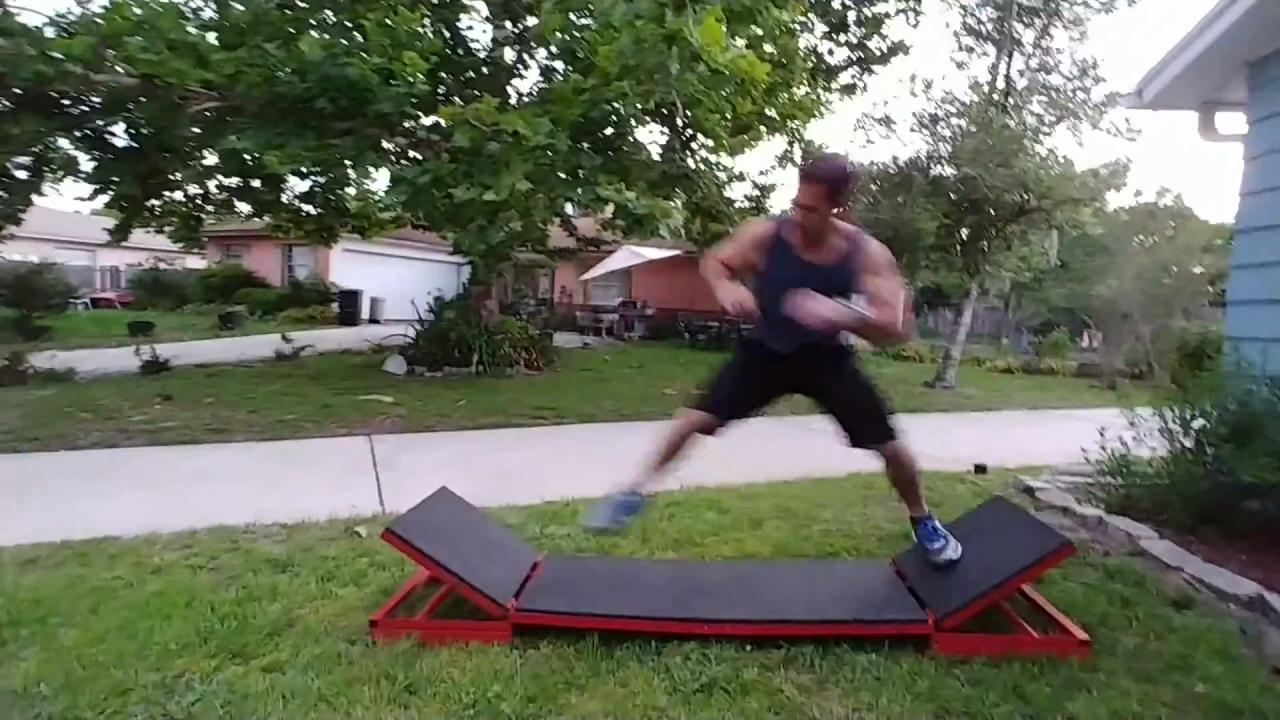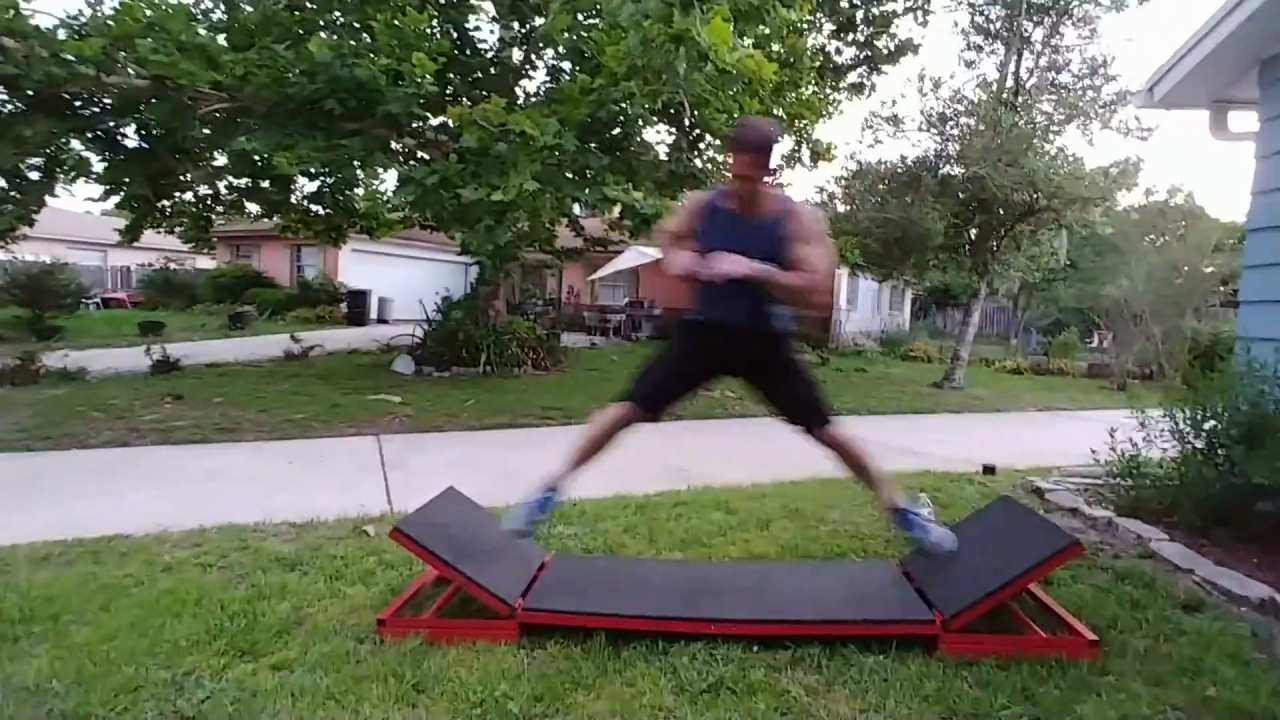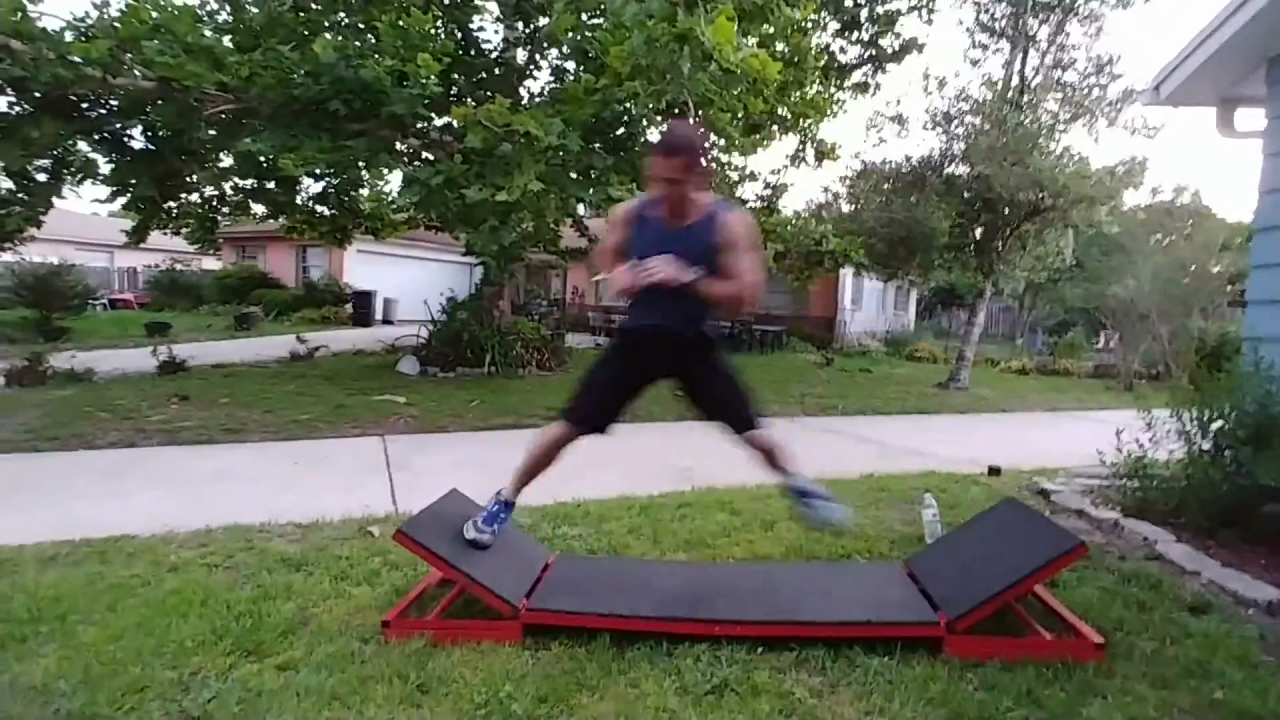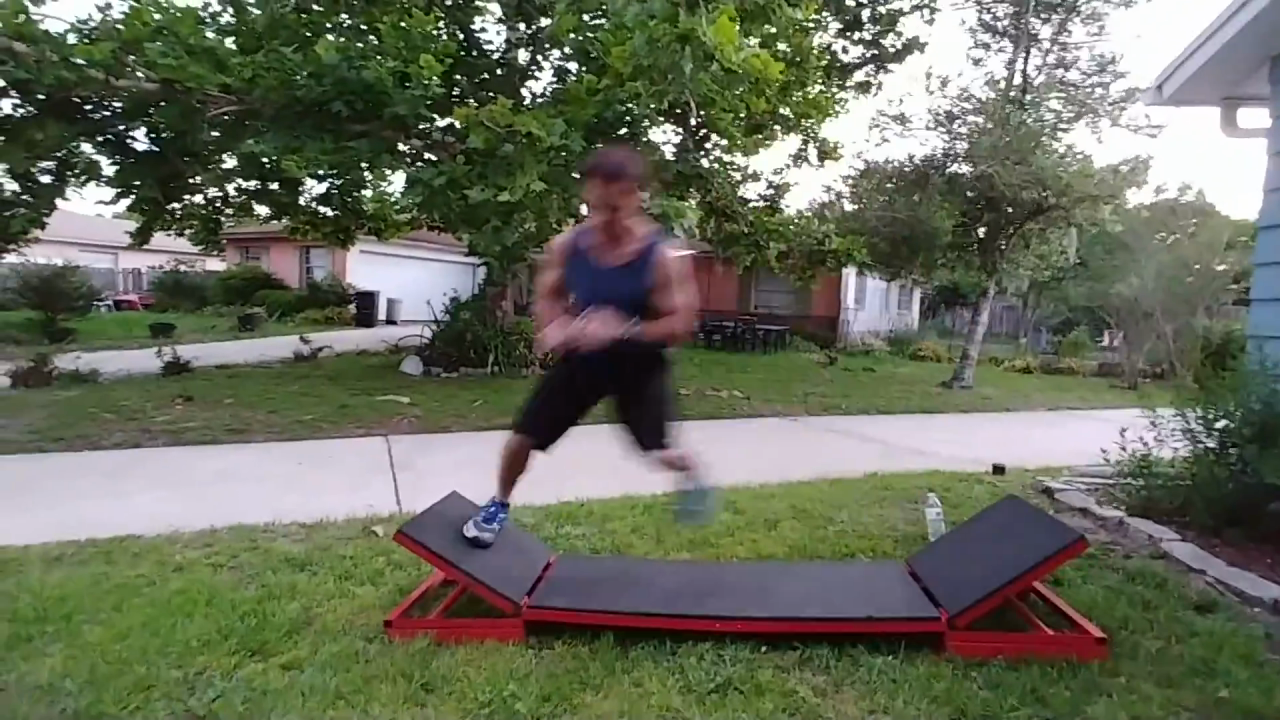
dt=0.1s
person 1, frame 1
left shoulder: (868, 254)
right shoulder: (766, 233)
left elbow: (895, 328)
right elbow: (715, 262)
left wrist: (844, 312)
right wrist: (727, 288)
left hip: (825, 357)
right hip: (762, 350)
left knee: (887, 442)
right knee: (699, 417)
left ankle: (922, 520)
right ankle: (634, 493)
person 1, frame 2
left shoulder: (799, 220)
right shoulder: (700, 205)
left elbow: (819, 295)
right elbow: (663, 238)
left wrist: (758, 272)
right wrist: (675, 257)
left hip: (761, 339)
right hip: (701, 332)
left knee: (824, 430)
right knee: (628, 409)
left ankle: (897, 506)
right ankle: (554, 488)
person 1, frame 3
left shoulder: (730, 223)
right shoulder: (630, 214)
left elbow: (746, 298)
right elbow: (605, 257)
left wrist: (689, 277)
right wrist: (617, 274)
left hip: (693, 343)
right hip: (638, 338)
left knee: (748, 430)
right knee: (569, 426)
left ankle: (798, 485)
right ankle: (506, 500)
person 1, frame 4
left shoulder: (663, 257)
right shoulder: (566, 247)
left elbow: (682, 325)
right elbow: (546, 299)
left wrist: (624, 329)
right wrist: (553, 328)
left hip: (639, 362)
right hip: (585, 355)
left knee: (658, 453)
right knee: (522, 438)
left ankle: (690, 474)
right ankle: (500, 503)
